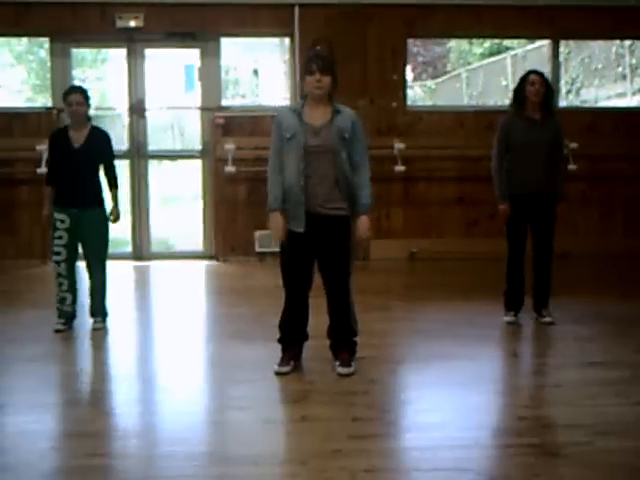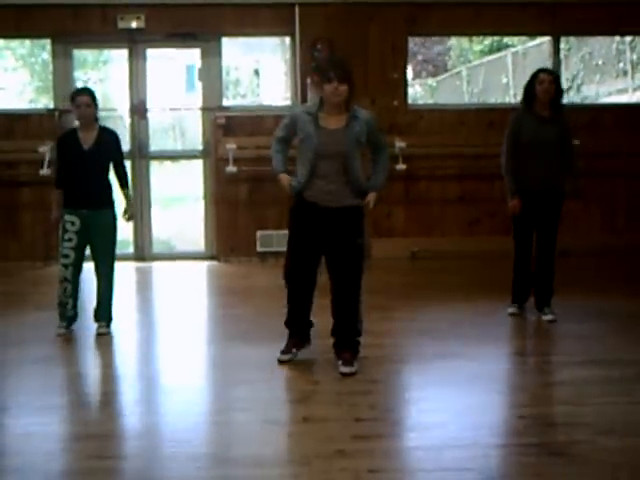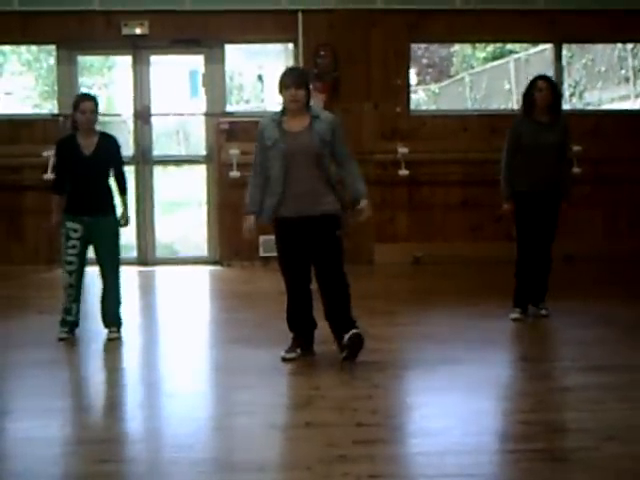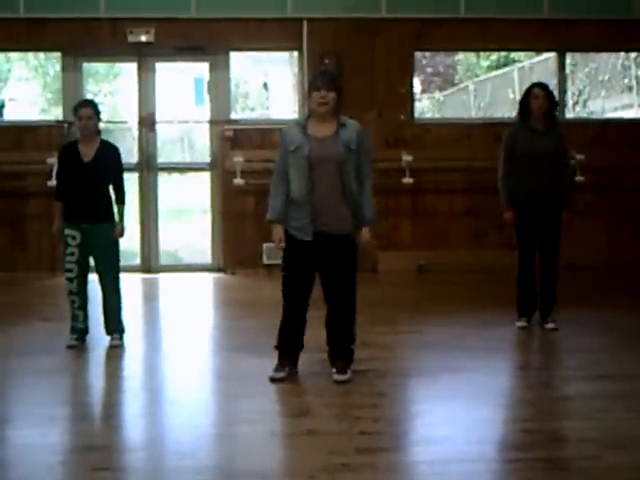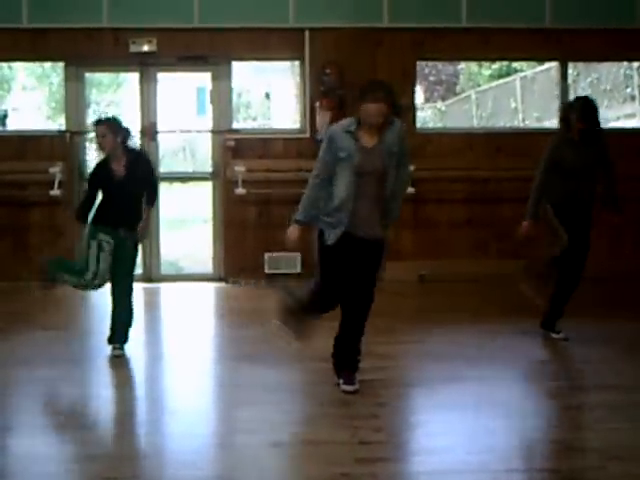
dt=1s
person 1, frame 1
left shoulder: (348, 119)
right shoulder: (285, 119)
left elbow: (360, 166)
right elbow: (276, 166)
left wrist: (364, 210)
right wrist: (275, 209)
left hip: (336, 215)
right hip: (297, 215)
left knee: (338, 286)
right knee: (295, 286)
left ankle: (343, 349)
right ankle: (291, 349)
person 1, frame 2
left shoulder: (363, 121)
right shoulder: (300, 117)
left elbow: (380, 152)
right elbow: (279, 140)
left wrist: (374, 187)
right wrist: (280, 171)
left hip: (347, 209)
right hip: (307, 206)
left knee: (346, 282)
right knee: (297, 275)
left ankle: (347, 348)
right ankle: (297, 335)
person 1, frame 3
left shoulder: (327, 122)
right shoulder: (267, 127)
left elbow: (345, 161)
right elbow: (259, 172)
left wrist: (360, 195)
right wrist: (252, 210)
left hip: (324, 211)
right hip: (286, 216)
left knee: (332, 273)
right knee: (295, 280)
left ankle: (347, 331)
right ankle: (301, 338)
person 1, frame 4
left shoulder: (353, 132)
right shoulder: (291, 134)
left elbow: (364, 179)
right elbow: (280, 180)
left wrist: (366, 222)
right wrist: (275, 219)
left hip: (340, 229)
right hip: (300, 228)
left knee: (341, 296)
right knee: (294, 296)
left ankle: (341, 357)
right ankle: (287, 358)
person 1, frame 5
left shoulder: (395, 134)
right shoulder: (338, 134)
left elbow: (399, 178)
right elbow: (319, 179)
left wrist: (389, 218)
right wrist: (300, 220)
left hip: (372, 233)
right hip: (337, 227)
left knee: (359, 305)
right knee: (331, 293)
left ankle: (346, 367)
right ankle: (297, 309)
person 2, frame 1
left shoulder: (553, 124)
right shoulder: (510, 122)
left elbow: (559, 162)
right elbow: (498, 161)
left wrist: (558, 195)
right wrist: (502, 197)
left hip: (544, 197)
right hip: (516, 196)
left knee: (544, 252)
right knee: (516, 253)
left ankle: (542, 306)
right ankle: (512, 306)
person 2, frame 2
left shoulder: (561, 121)
right shoulder: (520, 119)
left elbow: (568, 157)
right elbow: (508, 158)
left wrist: (566, 186)
right wrist: (512, 193)
left hip: (552, 194)
right hip: (524, 192)
left knee: (547, 249)
right knee: (522, 248)
left ankle: (544, 303)
right ankle: (518, 299)
person 2, frame 3
left shoulder: (560, 125)
right shoulder: (520, 124)
left elbow: (565, 162)
right elbow: (508, 161)
left wrist: (563, 195)
right wrist: (507, 196)
left hip: (550, 195)
right hip: (524, 195)
left knee: (544, 248)
right knee: (525, 248)
left ankle: (539, 298)
right ankle: (520, 303)
person 2, frame 4
left shoulder: (556, 134)
right shoulder: (515, 133)
left elbow: (565, 170)
right elbow: (505, 171)
left wrist: (564, 203)
right wrist: (507, 205)
left hip: (550, 204)
right hip: (523, 204)
left knee: (549, 258)
right knee: (526, 258)
left ankle: (547, 312)
right ankle: (525, 311)
person 2, frame 5
left shoulder: (596, 142)
right shoulder: (560, 143)
left elbow: (607, 174)
right elbow: (542, 179)
left wrist: (612, 205)
right wrist: (531, 216)
left hip: (583, 208)
right hip: (562, 205)
left knee: (574, 267)
right knee: (577, 248)
left ankle: (550, 322)
person 3, frame 1
left shoulder: (100, 136)
right shoulder: (57, 137)
left elbow: (110, 171)
right elbow: (52, 173)
left wrist: (115, 204)
right wrist: (47, 204)
left hip: (92, 207)
right hip: (63, 207)
left knee: (96, 262)
right knee: (62, 262)
left ankle: (99, 314)
right ankle: (65, 315)
person 3, frame 2
left shoulder: (109, 136)
right shoulder: (65, 139)
left elbow: (120, 170)
right elbow: (61, 175)
left wrist: (129, 202)
right wrist: (57, 207)
left hip: (102, 208)
right hip: (73, 209)
left knee: (104, 265)
right knee: (68, 264)
left ankle: (103, 318)
right ankle: (65, 318)
person 3, frame 3
left shoulder: (109, 142)
right shoulder: (65, 145)
left elbow: (119, 176)
right elbow: (59, 181)
left wrist: (125, 209)
right wrist: (56, 212)
left hip: (104, 214)
right hip: (74, 215)
left knee: (110, 270)
right knee: (71, 270)
left ankle: (113, 323)
right ankle: (68, 323)
person 3, frame 4
left shoulder: (110, 151)
right shoulder: (67, 151)
left elbow: (118, 188)
right elbow: (61, 188)
left wrist: (120, 220)
right wrist: (58, 219)
left hip: (103, 223)
right hip: (74, 223)
left knee: (109, 278)
right knee: (74, 278)
left ankle: (115, 330)
right ankle: (78, 330)
person 3, frame 5
left shoulder: (138, 159)
right shoulder: (100, 170)
left elbow: (151, 191)
right elbow: (88, 201)
left wrist: (145, 220)
left hip: (130, 232)
right hip: (104, 230)
left knee: (123, 288)
right knee: (93, 278)
left ankle: (118, 340)
right ankle: (56, 270)
